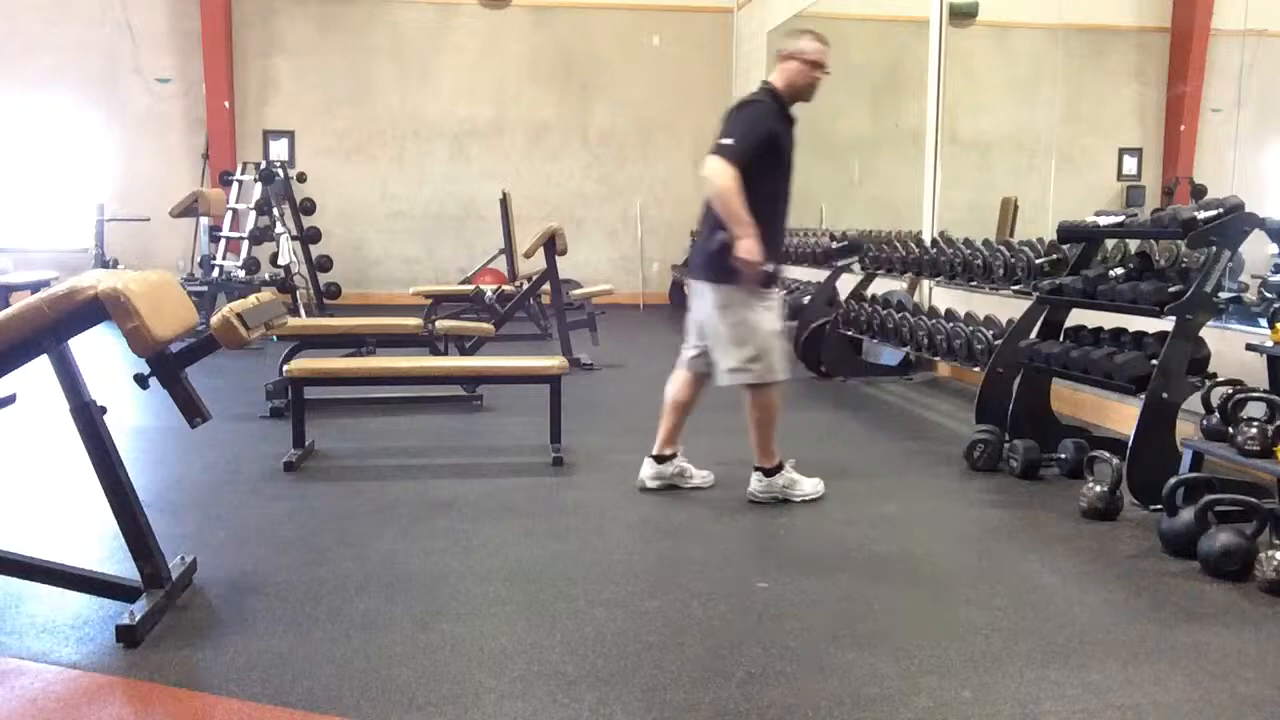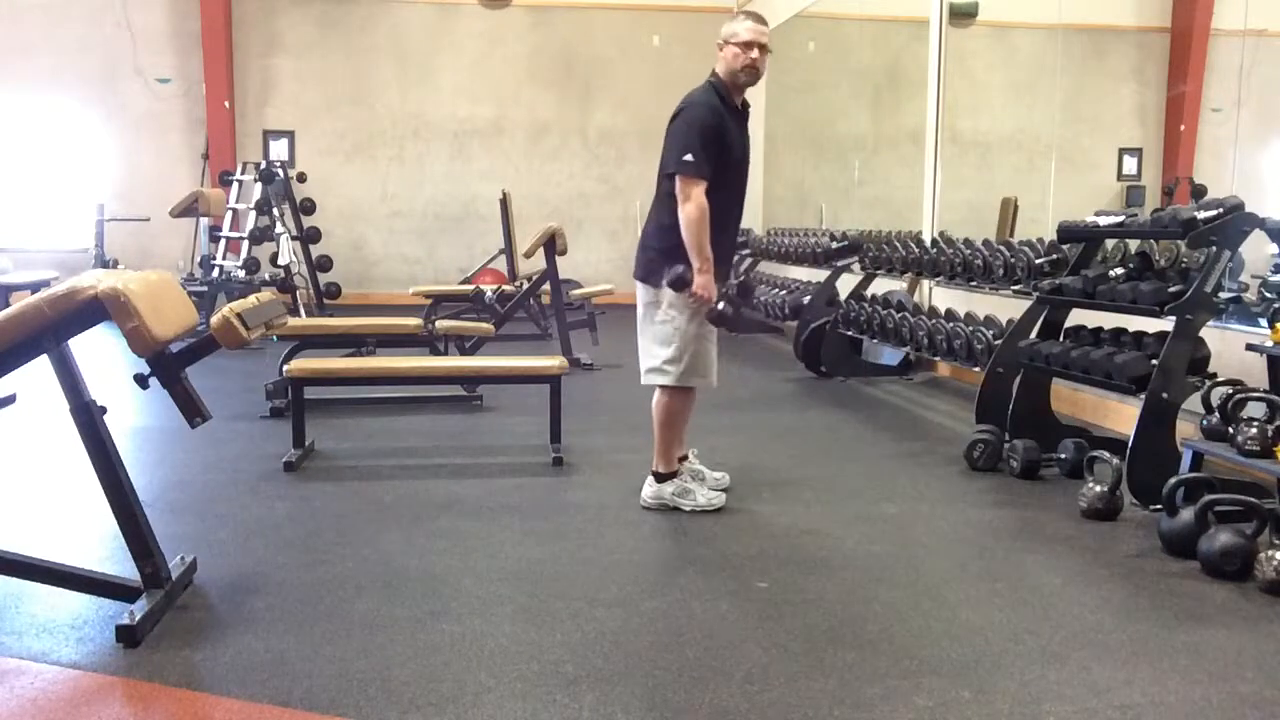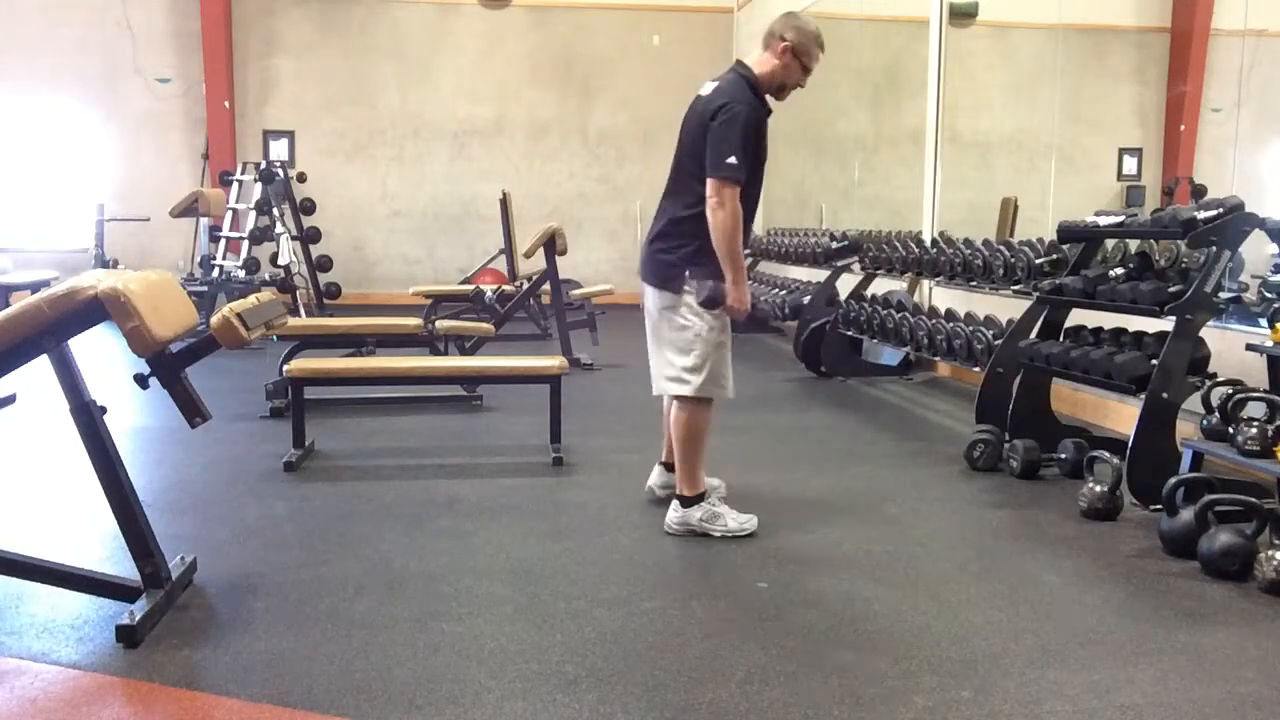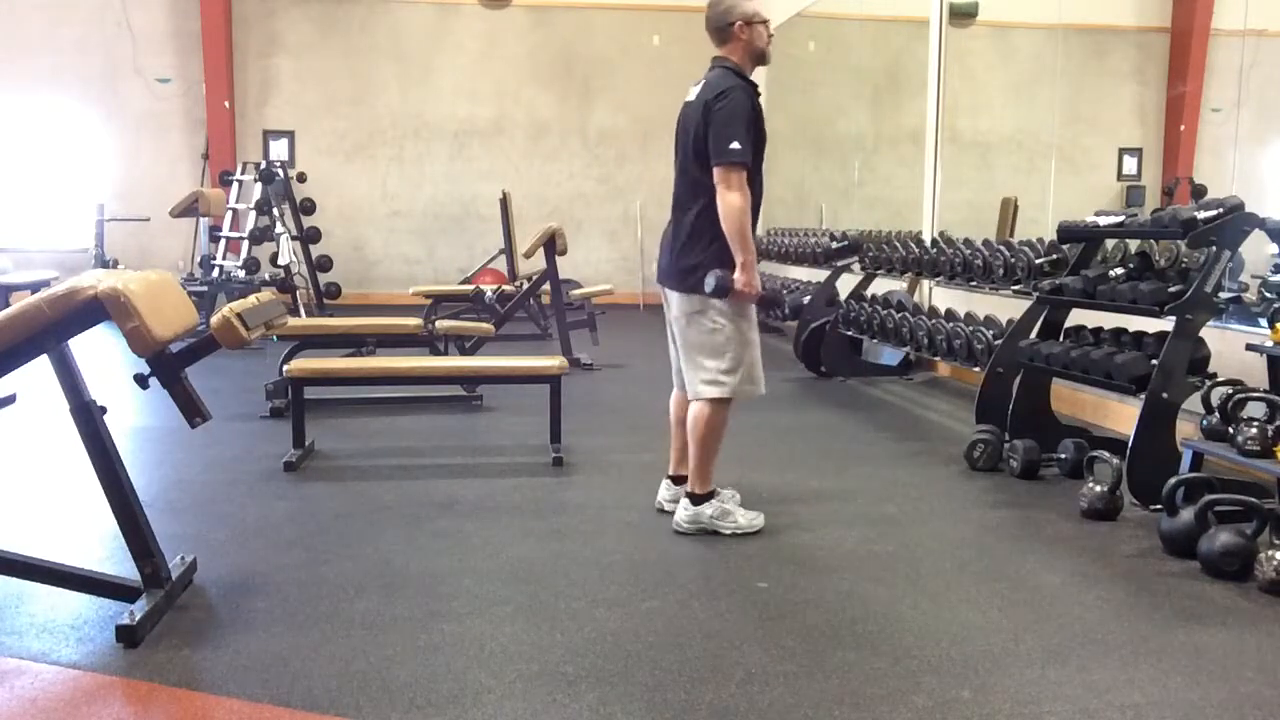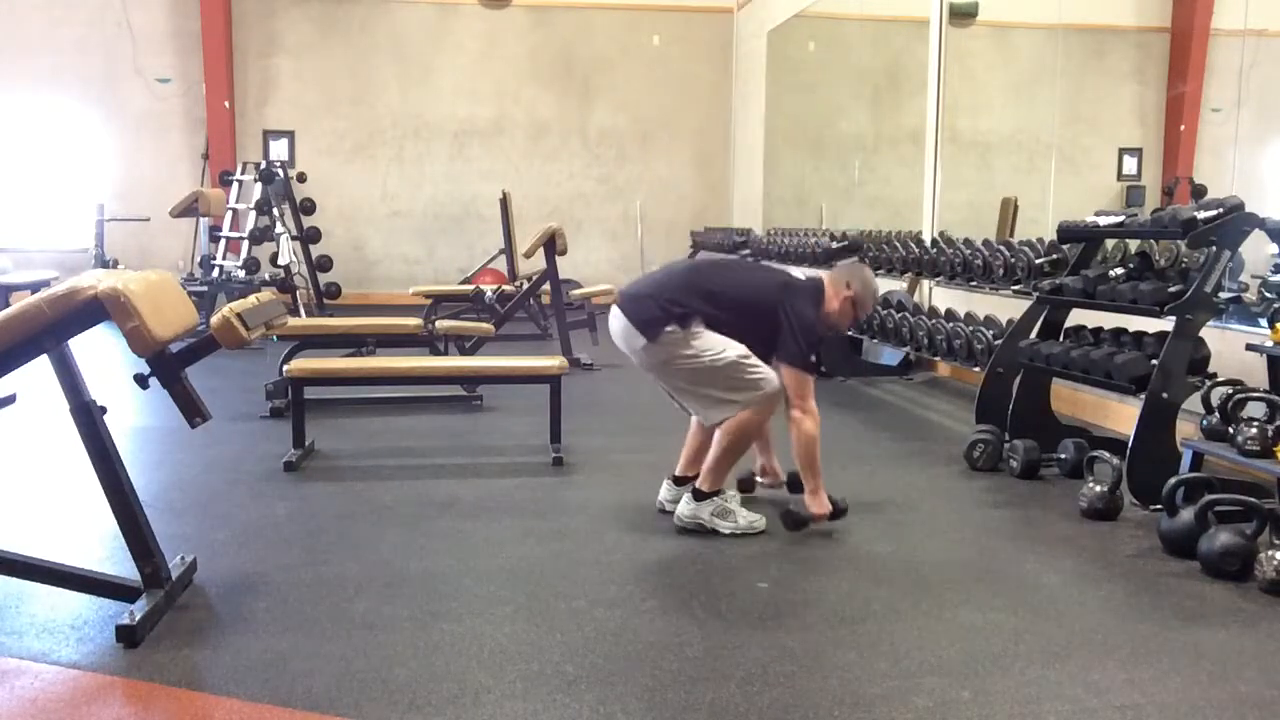
dt=1s
person 1, frame 1
left shoulder: (766, 113)
right shoulder: (760, 112)
right elbow: (717, 170)
right wrist: (746, 236)
left hip: (714, 262)
right hip: (737, 266)
left knee: (697, 363)
right knee: (759, 370)
left ankle: (662, 460)
right ankle: (769, 474)
person 1, frame 2
left shoulder: (736, 110)
right shoulder: (701, 111)
right elbow: (689, 196)
left wrist: (711, 268)
right wrist: (702, 270)
left hip: (697, 265)
right hip: (678, 267)
left knee: (692, 372)
right knee: (678, 373)
left ankle: (678, 460)
right ankle: (663, 480)
person 1, frame 3
left shoulder: (725, 90)
right shoulder: (739, 107)
right elbow: (721, 200)
right wrist: (736, 281)
left hip: (672, 258)
right hip: (690, 267)
left knee: (684, 378)
right knee: (696, 384)
left ankle: (671, 469)
right ankle: (689, 503)
person 1, frame 4
left shoulder: (706, 89)
right shoulder: (734, 95)
right elbow: (730, 188)
right wrist: (746, 265)
left hip: (683, 262)
right hip: (711, 269)
left knee: (692, 380)
right knee: (718, 385)
left ankle: (678, 482)
right ankle: (699, 502)
person 1, frame 5
right shoulder: (801, 310)
left elbow: (745, 389)
right elbow: (801, 410)
left wrist: (765, 456)
right wrist: (814, 491)
left hip: (633, 311)
right hip: (654, 324)
left knee: (725, 392)
right knee: (763, 394)
left ankle: (680, 484)
right ankle: (703, 501)
